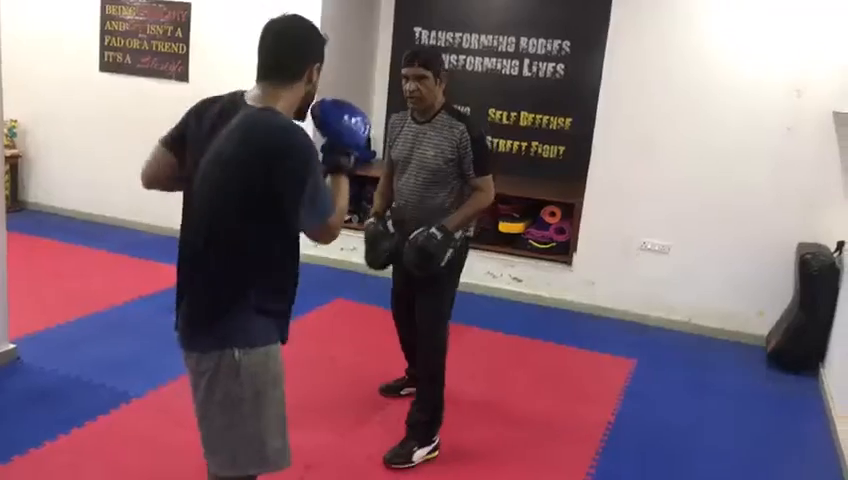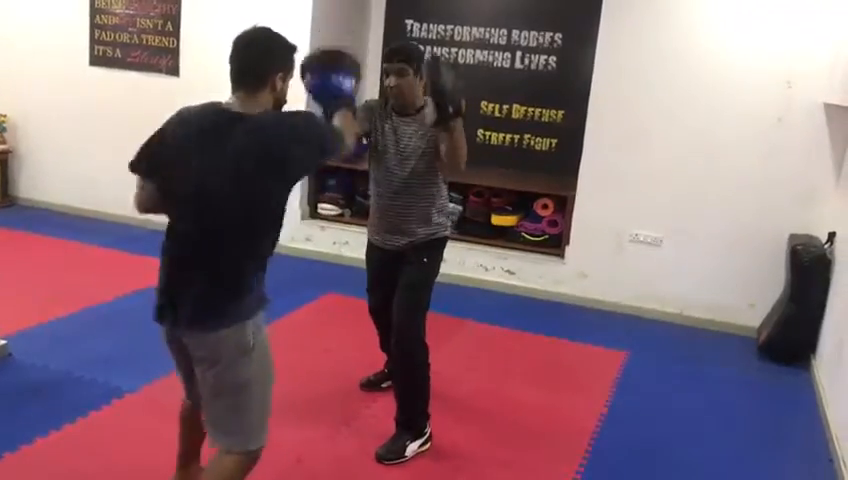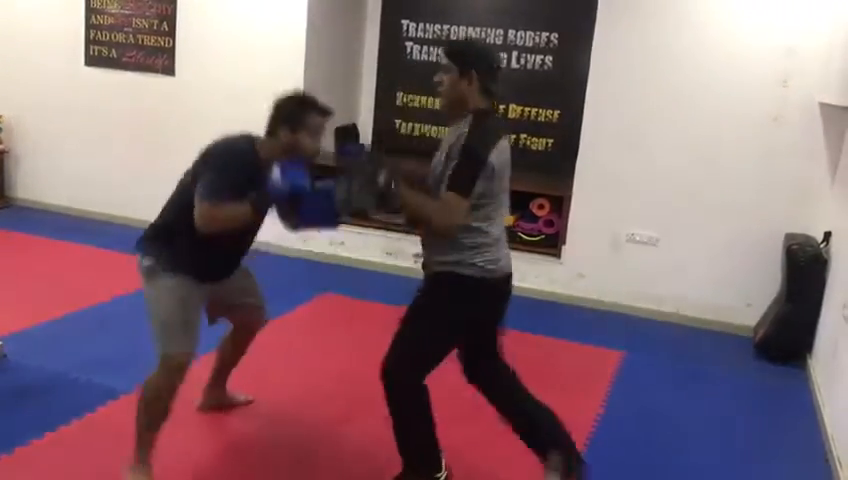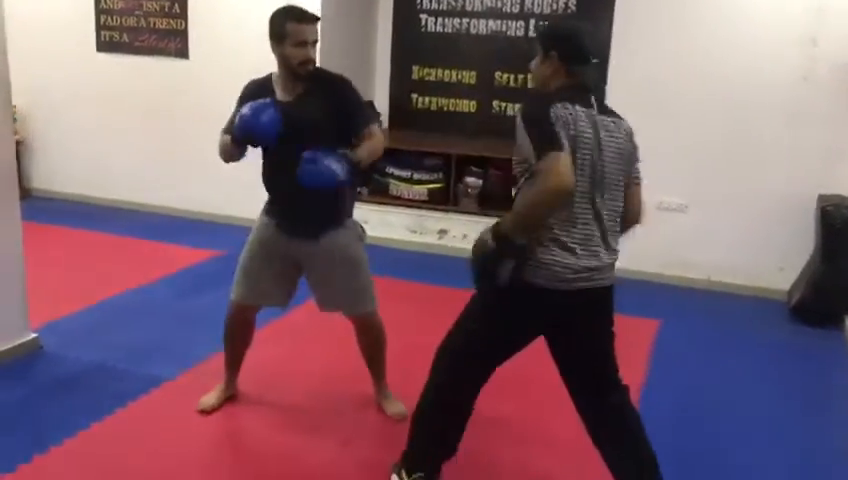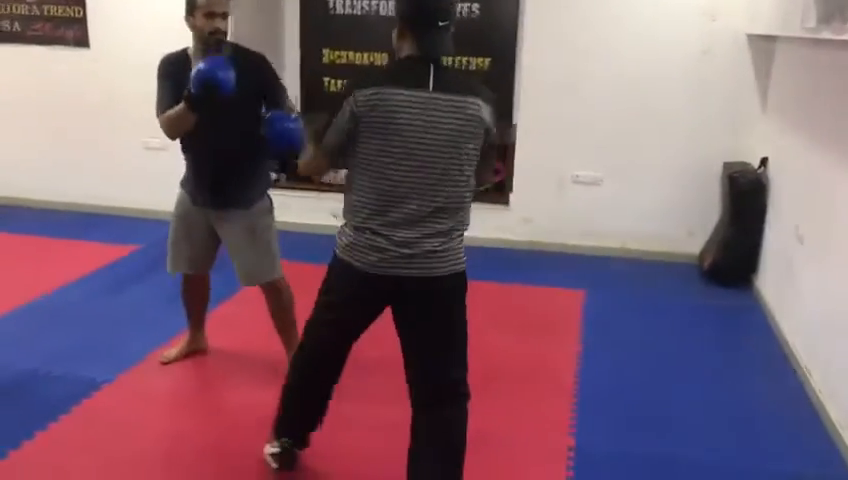
dt=1s
person 1, frame 1
left shoulder: (462, 131)
right shoulder: (396, 123)
left elbow: (485, 194)
right elbow: (387, 177)
left wrist: (444, 228)
right wrist: (376, 219)
left hip: (444, 244)
right hip: (407, 239)
left knee: (431, 329)
right knee: (403, 312)
left ankle: (425, 434)
right ankle: (417, 376)
person 1, frame 2
left shoulder: (438, 118)
right shoulder: (374, 112)
left elbow: (454, 164)
left wrist: (450, 117)
left hip: (425, 239)
right hip: (382, 237)
left knee: (408, 324)
right knee: (380, 310)
left ankle: (415, 429)
right ankle: (396, 368)
person 1, frame 3
left shoulder: (475, 138)
right shoulder: (473, 129)
left elbow: (445, 217)
right elbow: (448, 186)
left wrist: (397, 190)
right wrist: (407, 186)
left hip: (462, 277)
right hip: (490, 275)
left knee: (399, 370)
right knee: (486, 370)
person 1, frame 4
left shoulder: (545, 110)
right shoulder: (620, 127)
left elbow: (558, 182)
right elbow: (633, 213)
left wrist: (503, 231)
left hip: (532, 280)
right hip: (594, 286)
left knee: (456, 369)
right knee: (604, 396)
person 1, frame 5
left shoulder: (368, 91)
right shoulder: (478, 102)
left elbow: (311, 166)
left hip: (362, 261)
right hip: (438, 270)
left knee: (318, 352)
right knee: (442, 395)
left ankle: (286, 441)
person 2, frame 1
left shoulder: (212, 111)
right shoulder: (287, 142)
left elbow: (152, 174)
right elbow: (327, 229)
right wrist: (339, 169)
left hip: (204, 308)
right hip: (239, 327)
person 2, frame 2
left shoulder: (184, 123)
right shoulder: (289, 132)
left elbow: (146, 198)
right elbow: (344, 137)
right wrist: (343, 99)
left hip: (177, 299)
right hip: (231, 312)
left knee: (204, 394)
person 2, frame 3
left shoulder: (284, 164)
right shoulder: (230, 155)
right elbow: (206, 220)
right wrist: (262, 202)
left hip: (221, 262)
right hip: (169, 260)
left knee: (251, 317)
right knee: (176, 361)
left ankle: (214, 392)
person 2, frame 4
left shoulder: (335, 88)
right shoulder: (257, 92)
left elbow: (375, 139)
right elbow: (226, 152)
left wrist: (346, 166)
right wrist: (238, 137)
left hip: (333, 226)
right hip: (278, 222)
left knee: (364, 314)
right knee: (240, 307)
left ankle: (382, 389)
right ankle: (229, 383)
person 2, frame 5
left shoulder: (252, 63)
right shoulder: (172, 66)
left elbow: (284, 110)
right elbow: (169, 127)
left wrist: (283, 127)
right wrist: (194, 100)
left hip: (246, 195)
right hip: (196, 191)
left knee: (271, 280)
right knee: (192, 271)
left ankle: (296, 354)
right ankle: (196, 337)
